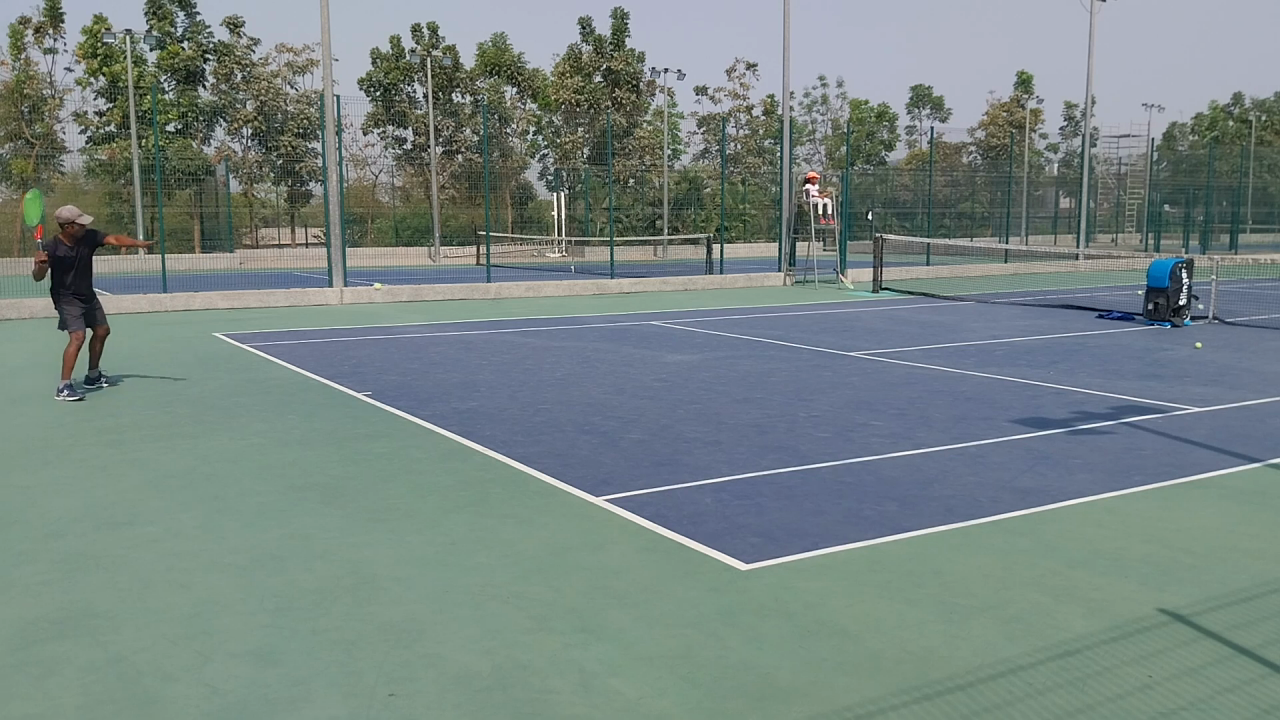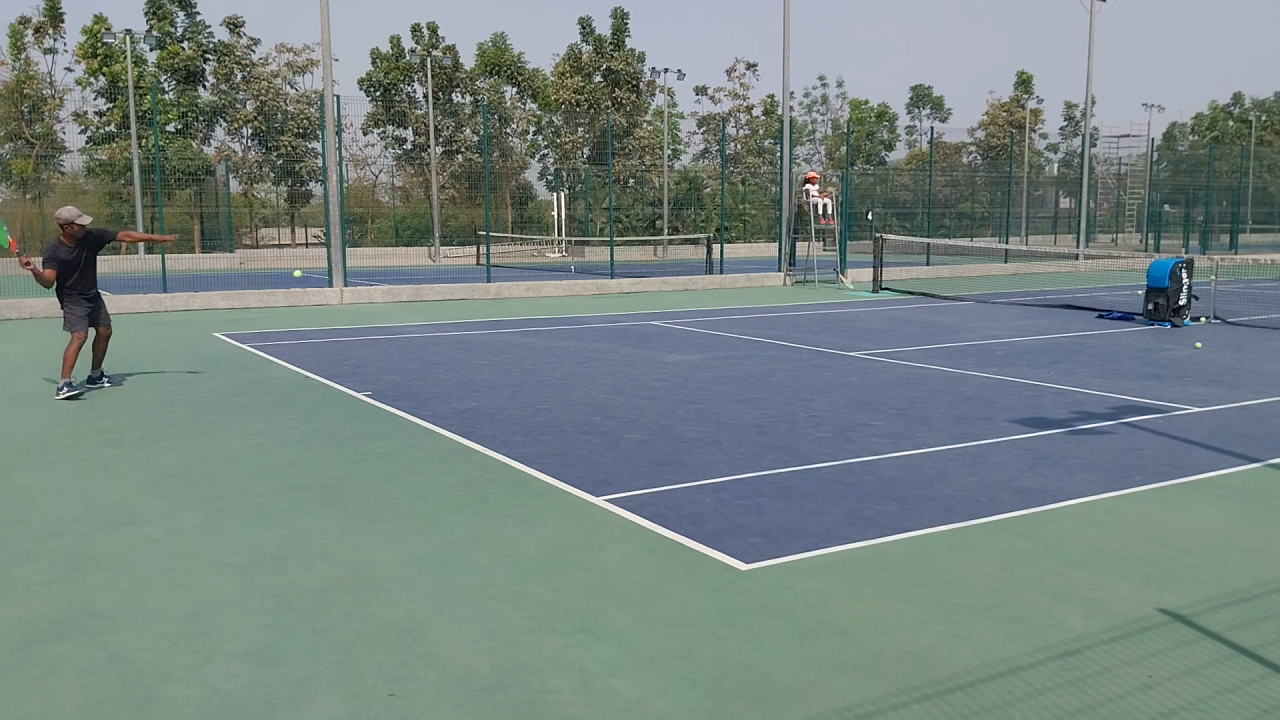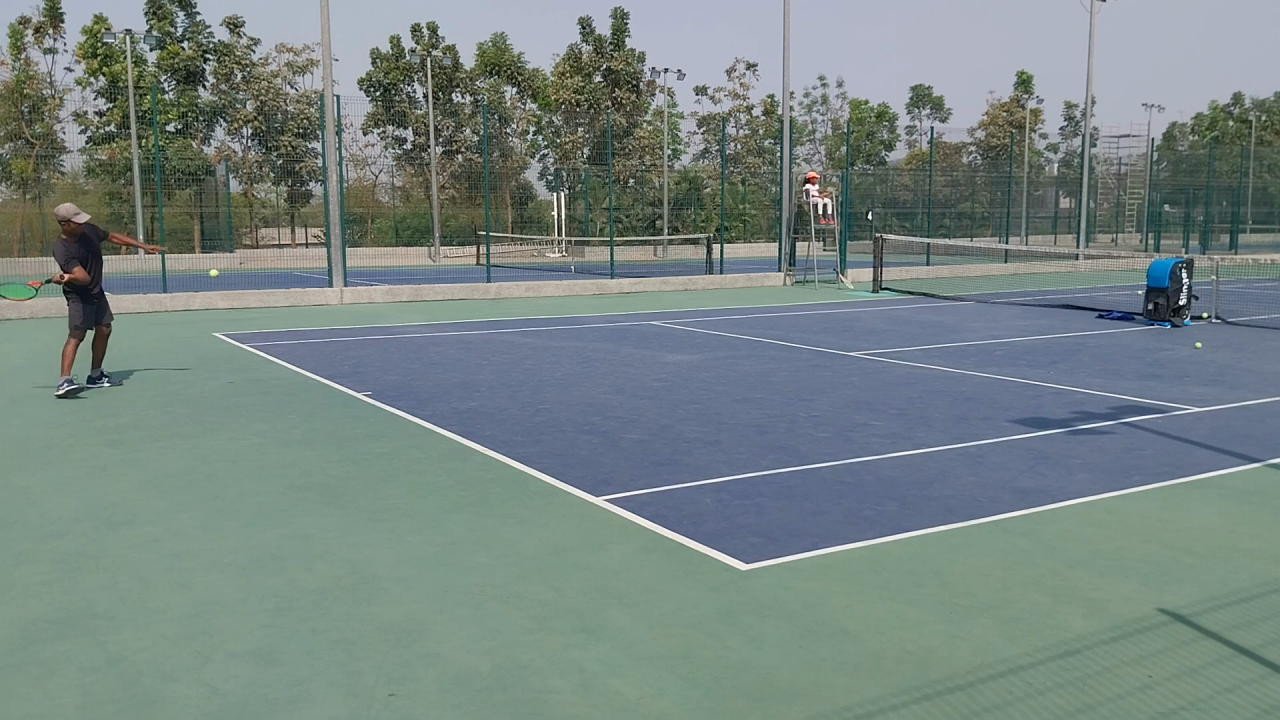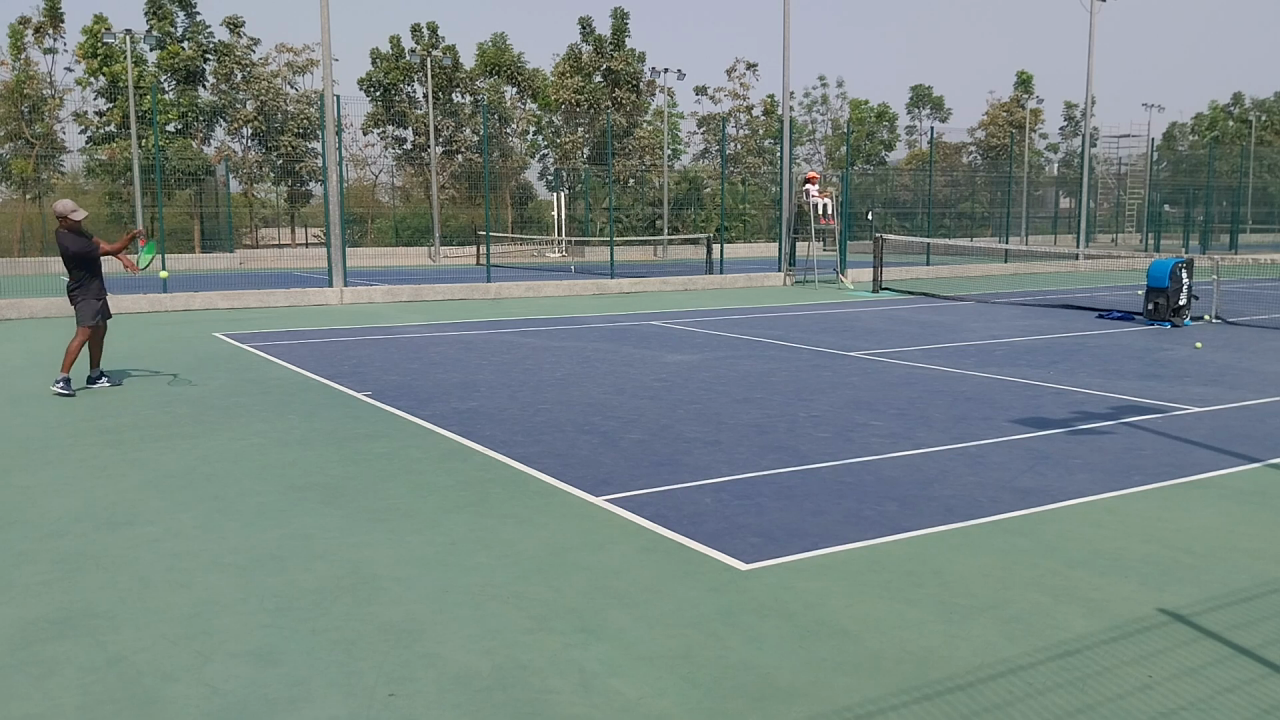
dt=0.1s
person 1, frame 1
left shoulder: (89, 236)
right shoulder: (50, 248)
left elbow: (113, 239)
right elbow: (38, 276)
left wrist: (139, 243)
right wrist: (38, 264)
left hip: (87, 295)
right hip: (66, 299)
left knee: (102, 331)
right knee: (77, 336)
left ankle: (93, 376)
right ankle: (64, 385)
person 1, frame 2
left shoulder: (92, 236)
right shoulder: (54, 251)
left elbow: (124, 235)
right elbow: (47, 282)
left wrist: (158, 238)
right wrist: (34, 270)
left hip: (92, 295)
right hip: (73, 299)
left knee: (104, 332)
right knee: (79, 336)
left ankle: (96, 376)
right ankle: (64, 384)
person 1, frame 3
left shoulder: (88, 231)
right shoulder: (62, 250)
left elbow: (113, 237)
right elbow: (83, 278)
left wrist: (144, 247)
right wrist: (65, 279)
left hip: (96, 293)
right hip: (79, 296)
left knee: (104, 330)
right knee: (76, 335)
left ankle: (96, 375)
right ankle: (64, 382)
person 1, frame 4
left shoulder: (76, 230)
right shoulder: (71, 243)
left elbow: (98, 243)
right elbow: (108, 250)
left wrist: (122, 258)
right wrist: (129, 237)
left hip: (95, 289)
right hip: (84, 293)
left knee: (100, 329)
right knee: (84, 333)
left ankle: (95, 375)
right ankle: (62, 379)
